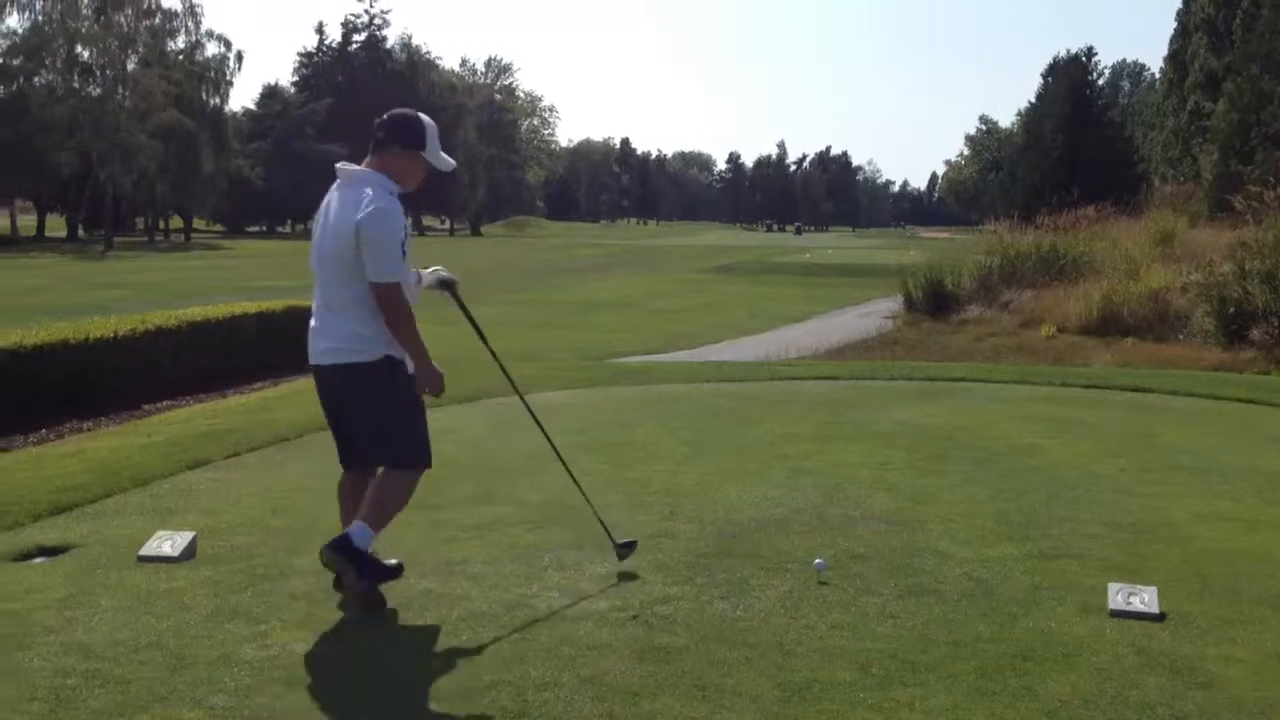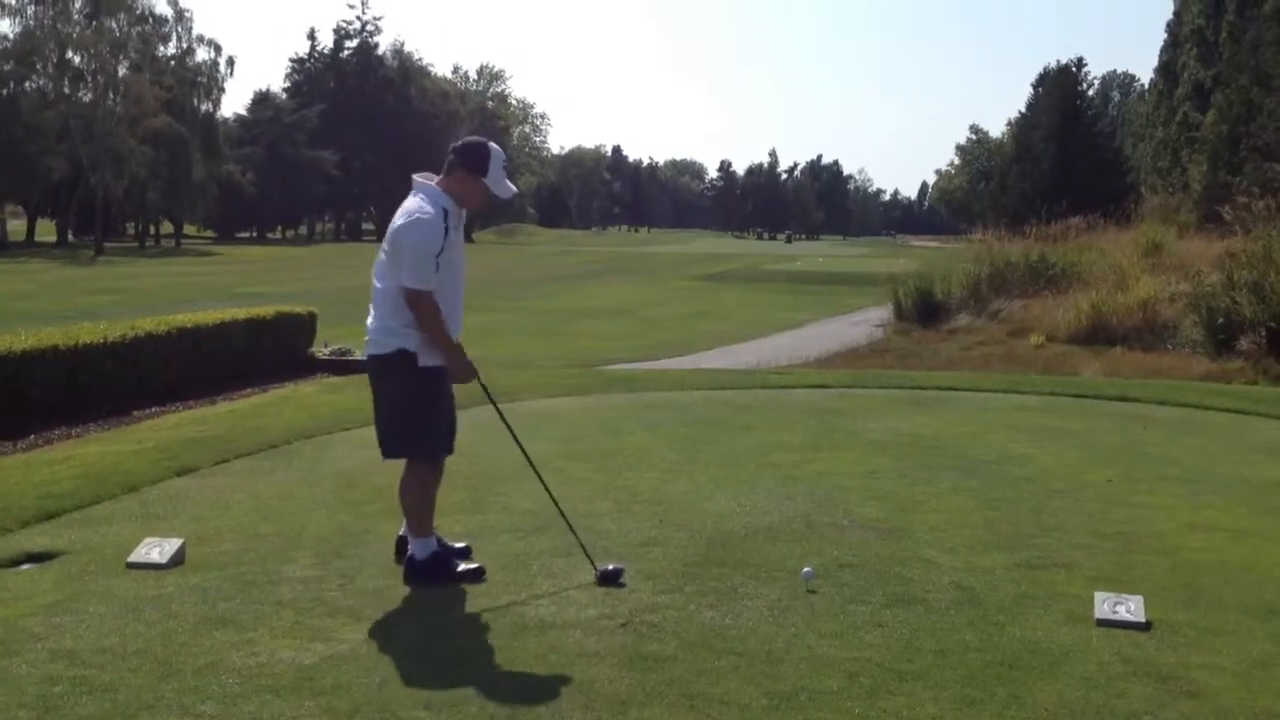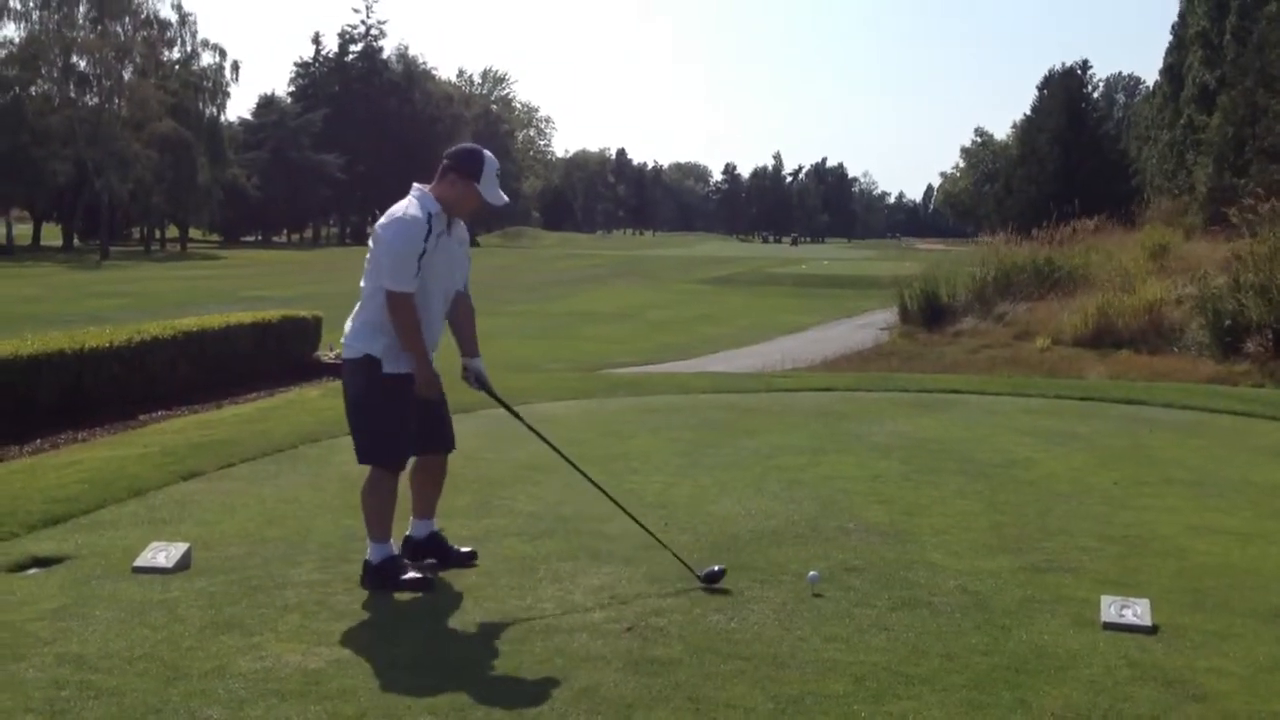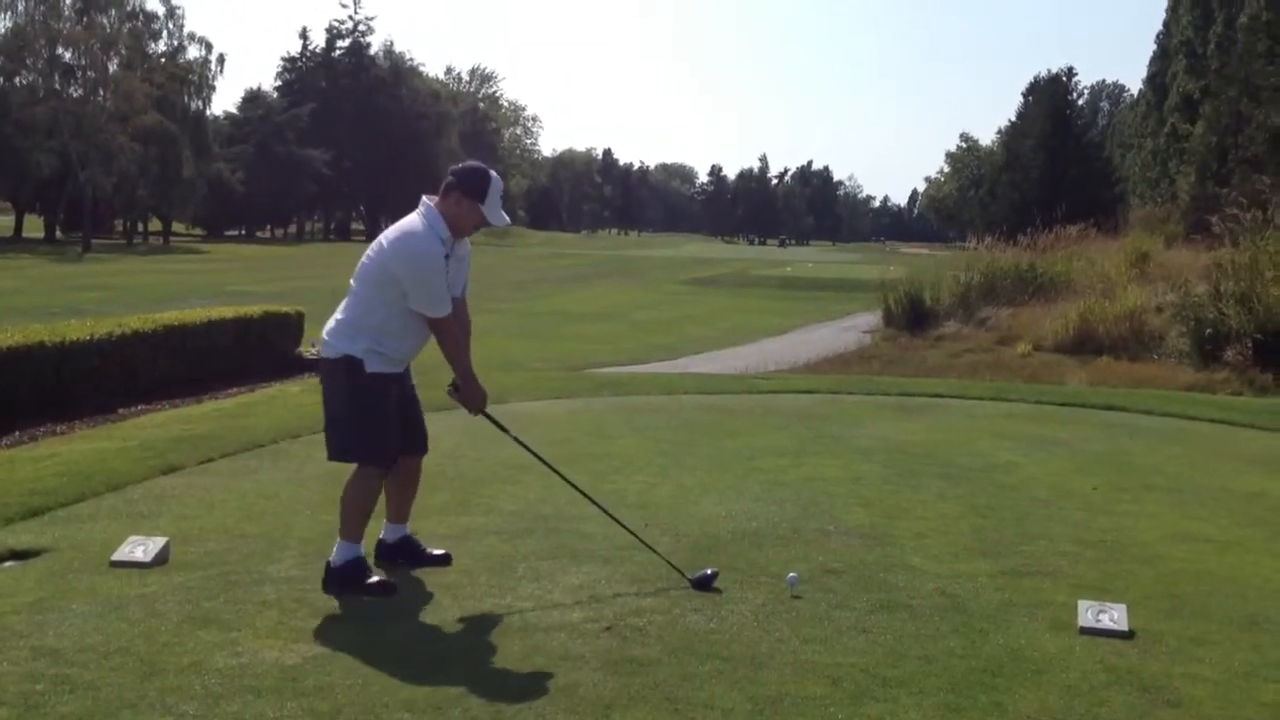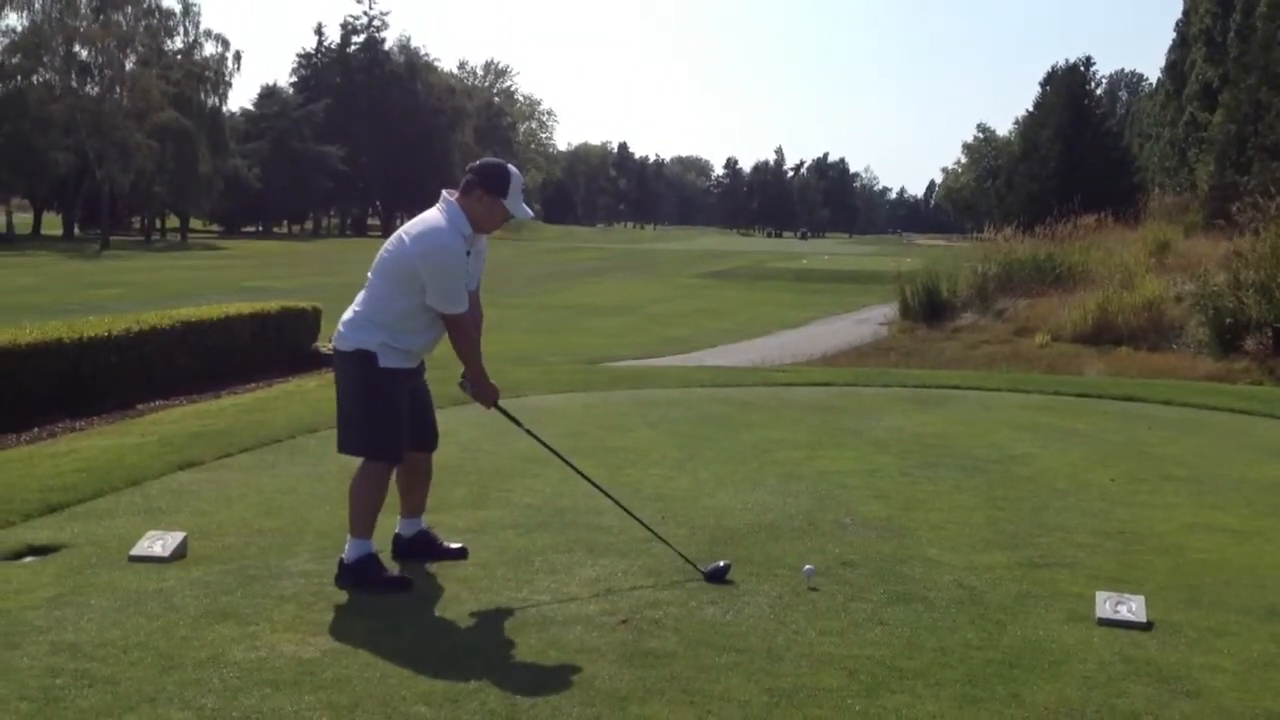
dt=1s
person 1, frame 1
left shoulder: (341, 194)
right shoulder: (380, 210)
right elbow: (386, 298)
left wrist: (418, 277)
right wrist: (423, 363)
left hip: (331, 354)
right hip: (371, 359)
left knee: (359, 462)
right knee: (406, 462)
left ankle: (355, 556)
right ankle: (352, 543)
person 1, frame 2
left shoulder: (447, 211)
right shoulder: (423, 221)
right elbow: (417, 300)
left wrist: (449, 353)
right wrist: (455, 355)
left hip: (426, 352)
right hip: (405, 353)
left knee: (434, 452)
right knee: (422, 455)
left ankle: (416, 537)
right ankle: (422, 557)
person 1, frame 3
left shoulder: (455, 230)
right shoulder: (406, 224)
left elbow: (457, 299)
right elbow: (399, 303)
left wrist: (471, 358)
right wrist: (423, 369)
left hip: (414, 362)
right hip: (378, 360)
left knee: (435, 450)
right knee: (387, 463)
left ankle: (422, 536)
right ankle: (380, 560)
person 1, frame 4
left shoulder: (453, 240)
right shoulder: (419, 245)
left elbow: (458, 312)
right elbow: (442, 325)
left wrist: (464, 378)
right wrist: (469, 382)
left hip: (388, 359)
right hip: (355, 357)
left knee: (410, 450)
right knee: (375, 461)
left ankle: (395, 540)
right ankle: (345, 563)
person 1, frame 5
left shoulder: (469, 233)
right shoulder: (440, 241)
left elbow: (471, 307)
right elbow: (456, 322)
left wrist: (474, 373)
right wrist: (480, 379)
left hip: (402, 354)
right hip: (368, 352)
left knee: (419, 448)
right knee: (382, 455)
left ankle: (411, 534)
right ankle: (356, 559)
